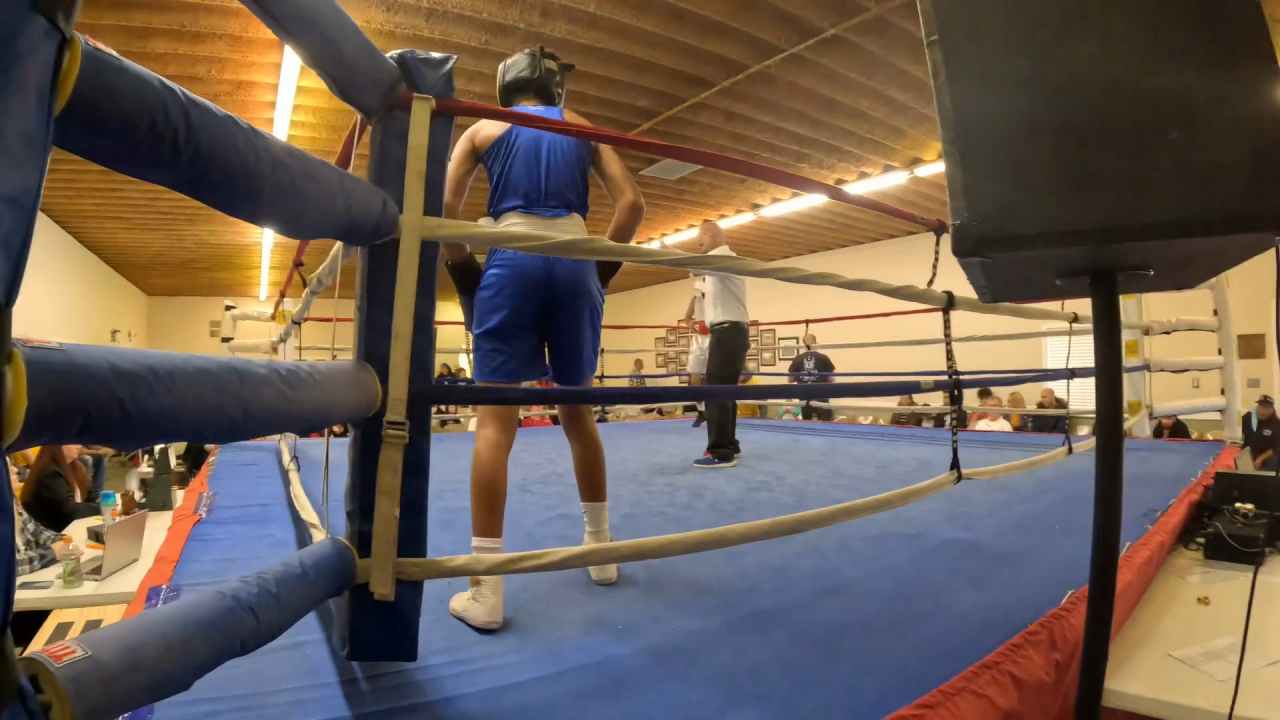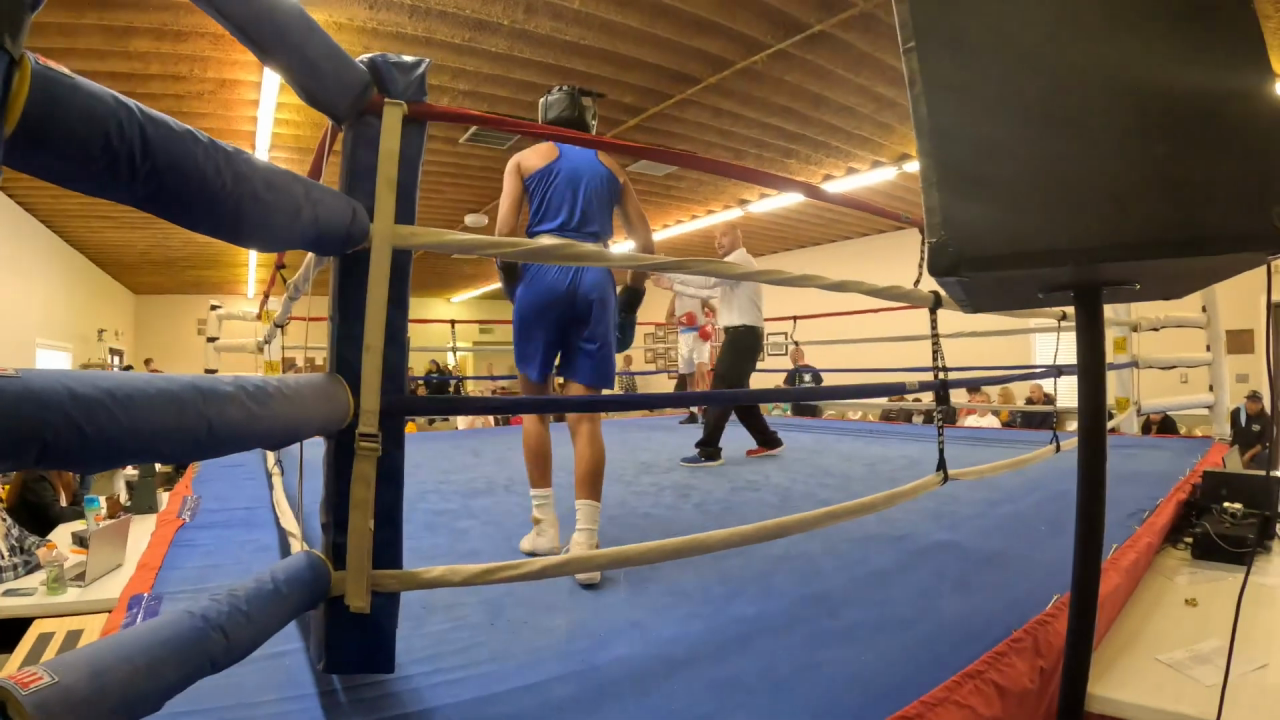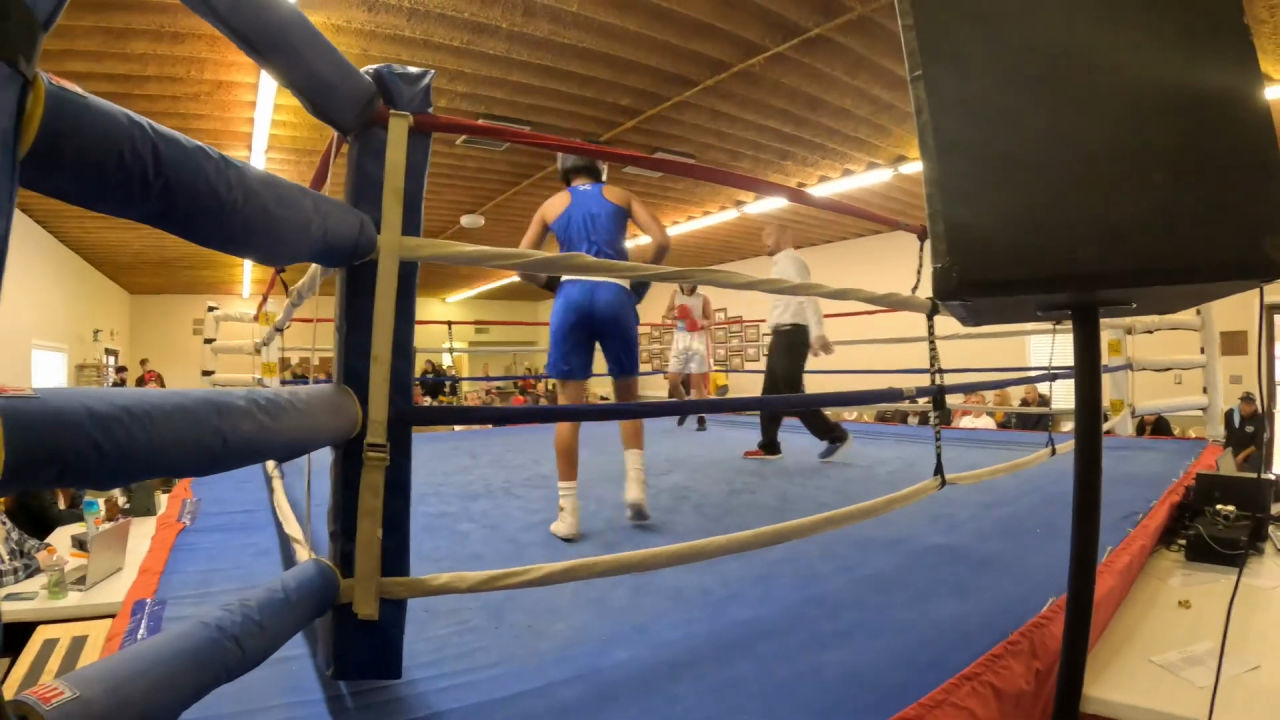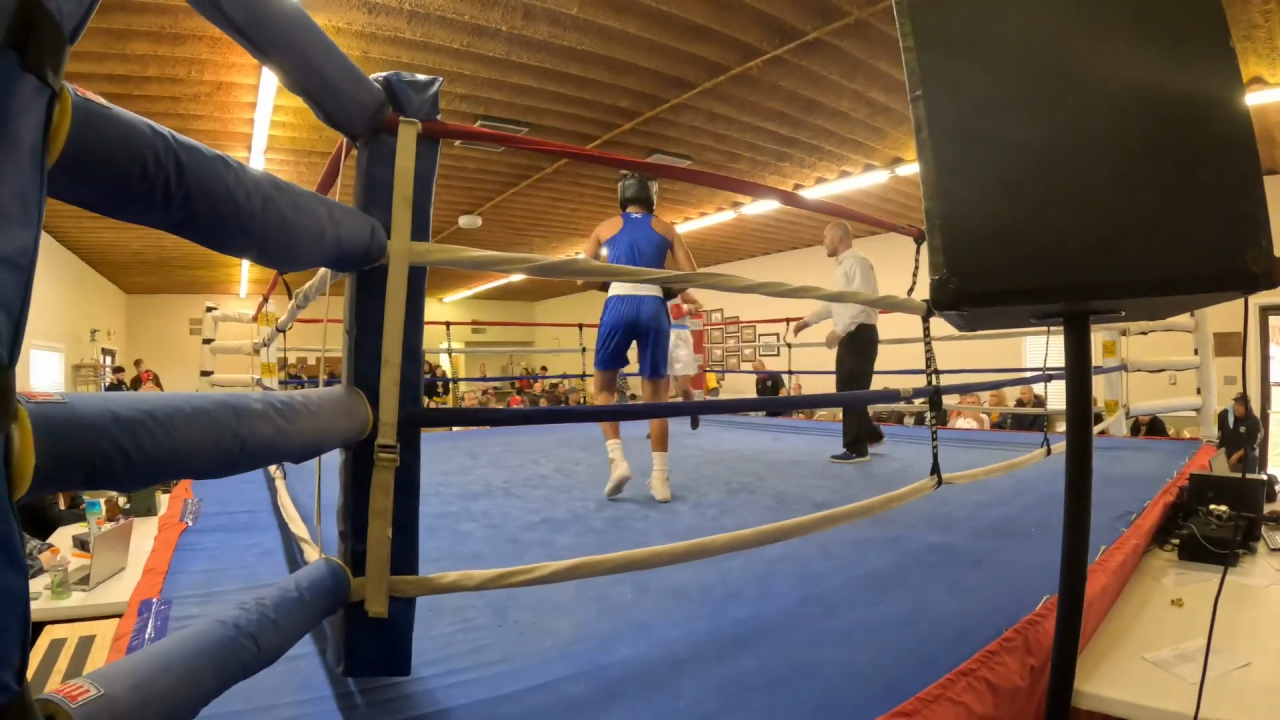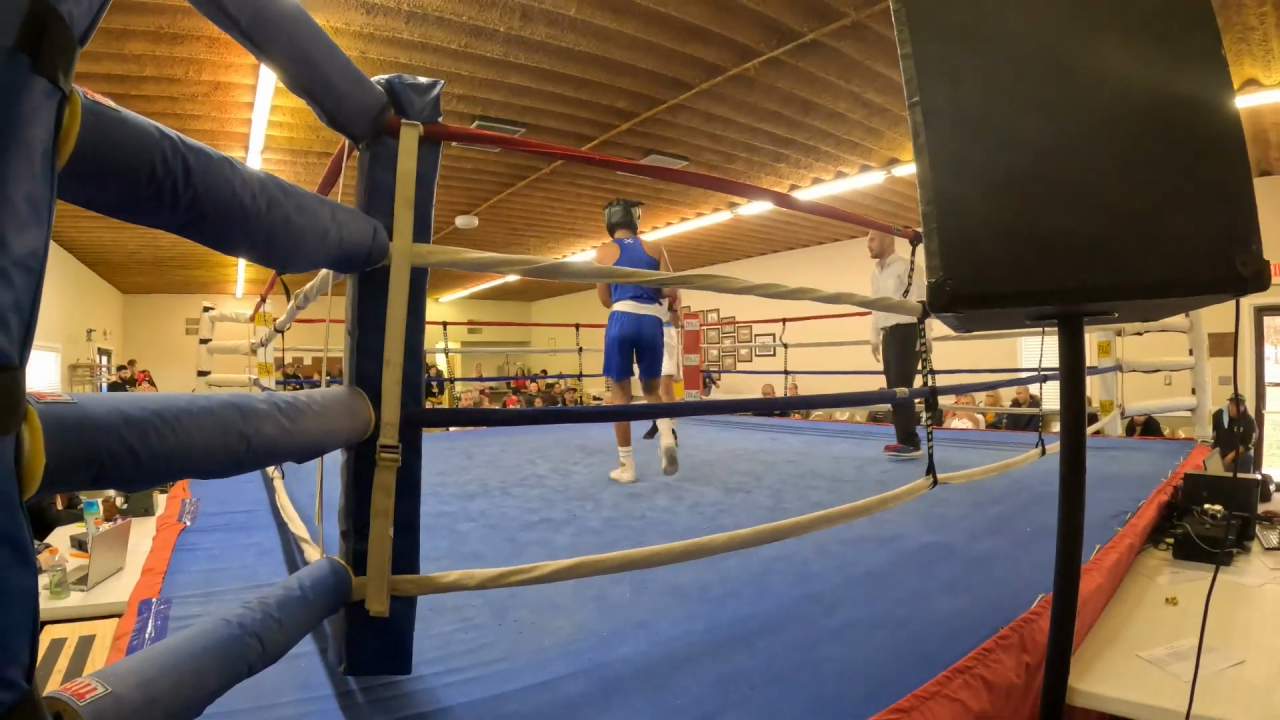
dt=0.5s
person 1, frame 1
left shoulder: (483, 130)
right shoulder: (581, 128)
left elbow: (444, 207)
right elbow: (630, 203)
left wrist: (461, 271)
right wrist: (604, 266)
left hip: (512, 260)
right hip: (573, 261)
left knee: (495, 419)
right knee: (578, 413)
left ankle: (486, 585)
right ankle: (600, 550)
person 1, frame 2
left shoulder: (525, 159)
right shoulder: (610, 167)
left elbow: (504, 233)
right elbow: (644, 240)
left wrist: (510, 281)
right wrist: (632, 297)
left hip: (544, 274)
right hip: (595, 280)
left knee: (535, 401)
right knee: (584, 414)
left ankle: (545, 525)
right ankle: (584, 544)
person 1, frame 3
left shoulder: (552, 205)
right shoulder: (620, 196)
left elbow: (524, 266)
right elbow: (662, 240)
left wrist: (550, 283)
right wrist: (644, 275)
left hip: (572, 294)
right hip: (615, 295)
left knee: (569, 406)
right knee: (627, 396)
left ankle: (567, 511)
right ankle: (635, 483)
person 1, frame 4
left shoulder: (605, 227)
right shoulder: (666, 229)
right elbow: (690, 277)
left hip: (618, 304)
right hip: (653, 307)
left knee: (604, 387)
right knee: (655, 395)
left ankle: (617, 459)
right ankle: (660, 479)
person 1, frame 5
left shoulder: (604, 251)
right shoulder: (653, 250)
left elbow: (605, 300)
right elbow: (671, 291)
left hip: (622, 320)
right hip: (651, 322)
left knee: (621, 395)
right knee: (651, 390)
left ankle: (627, 465)
right ankle: (666, 436)
person 2, frame 1
left shoulder: (721, 256)
right wrist: (699, 282)
left hip: (729, 332)
right hip: (726, 333)
left ankle: (722, 452)
right ankle: (727, 446)
person 2, frame 2
left shoulder: (739, 261)
right shoulder: (733, 265)
left elbow: (707, 281)
right elbow: (706, 291)
left wrist: (670, 270)
right wrist: (673, 285)
left hip: (742, 335)
right hip: (741, 336)
left knee: (720, 392)
right knee: (737, 393)
left ankle: (709, 452)
right ankle: (768, 441)
person 2, frame 3
left shoulder: (791, 262)
right shoulder: (779, 265)
left elbow: (807, 298)
left wrist: (817, 333)
left hip: (790, 335)
right hip: (781, 336)
left knee: (790, 393)
right knee: (771, 392)
left ankle: (835, 436)
right ankle: (768, 446)
person 2, frame 4
left shoulder: (858, 263)
right shoulder: (843, 265)
left elbow: (862, 303)
right elbow: (833, 304)
left wrist: (839, 330)
right wrist: (808, 320)
left hip: (859, 334)
right hip: (848, 335)
left knee: (853, 391)
right knee: (847, 390)
left ankle: (856, 448)
right ankle: (871, 435)
person 2, frame 5
left shoulder: (907, 267)
right shoulder: (877, 272)
left elbow: (920, 302)
right wrist: (876, 339)
left hip: (906, 333)
right hip: (888, 334)
left knee: (901, 386)
right knee: (894, 388)
left ankle: (910, 441)
right ankle: (908, 439)
